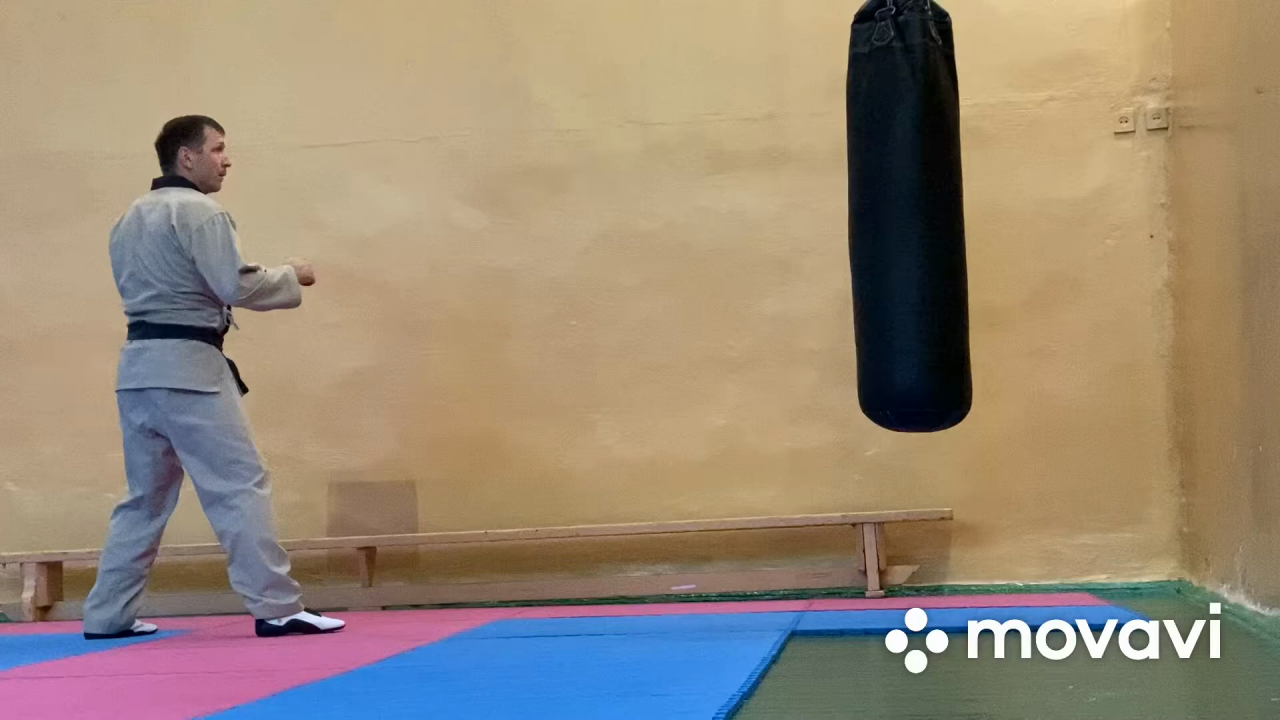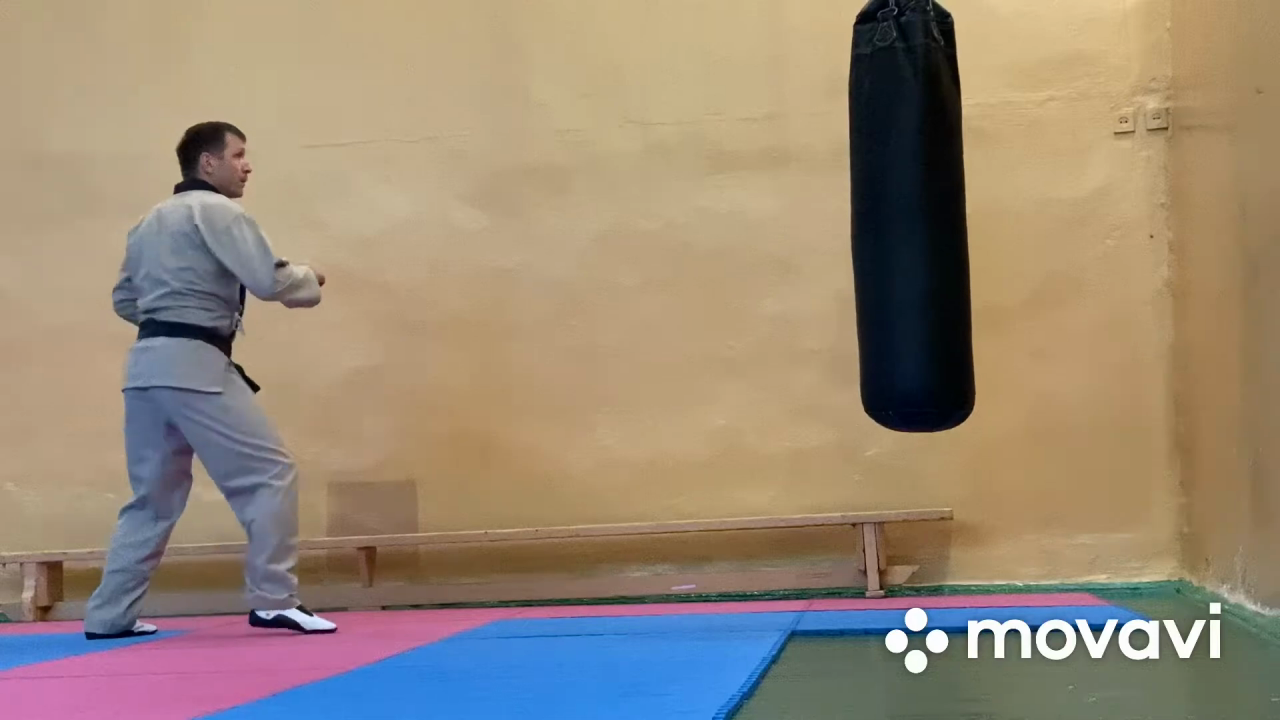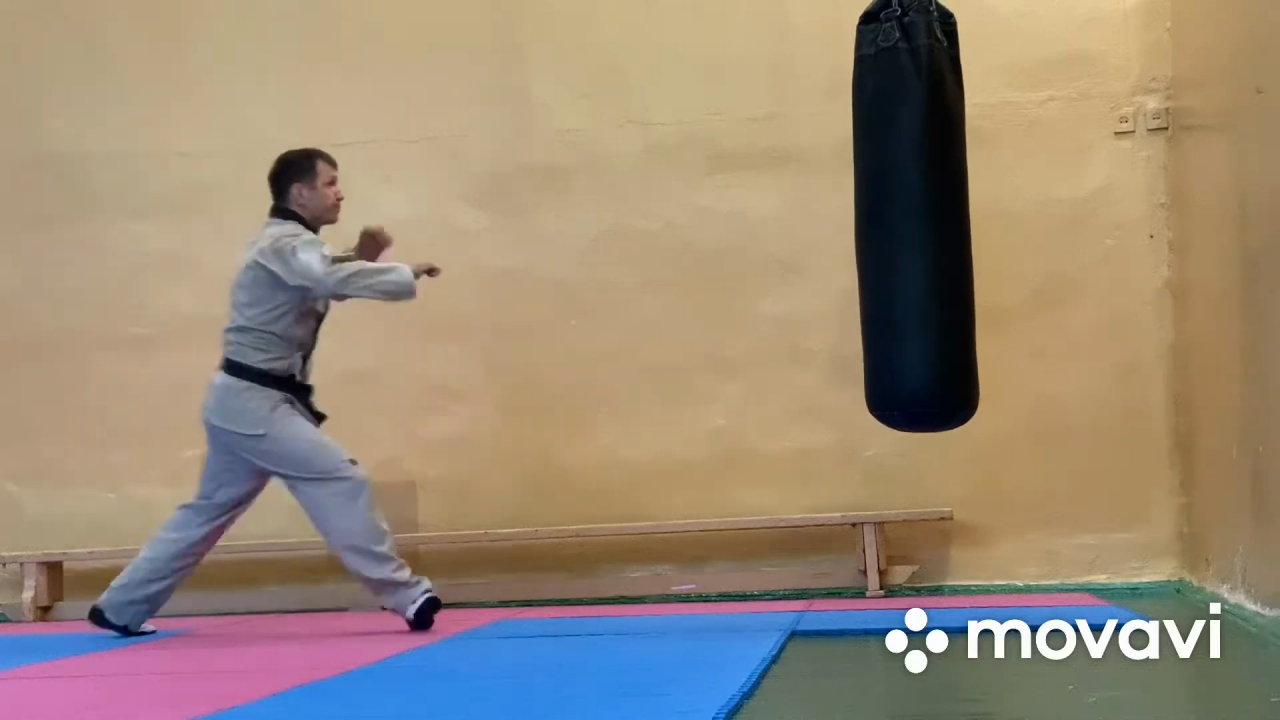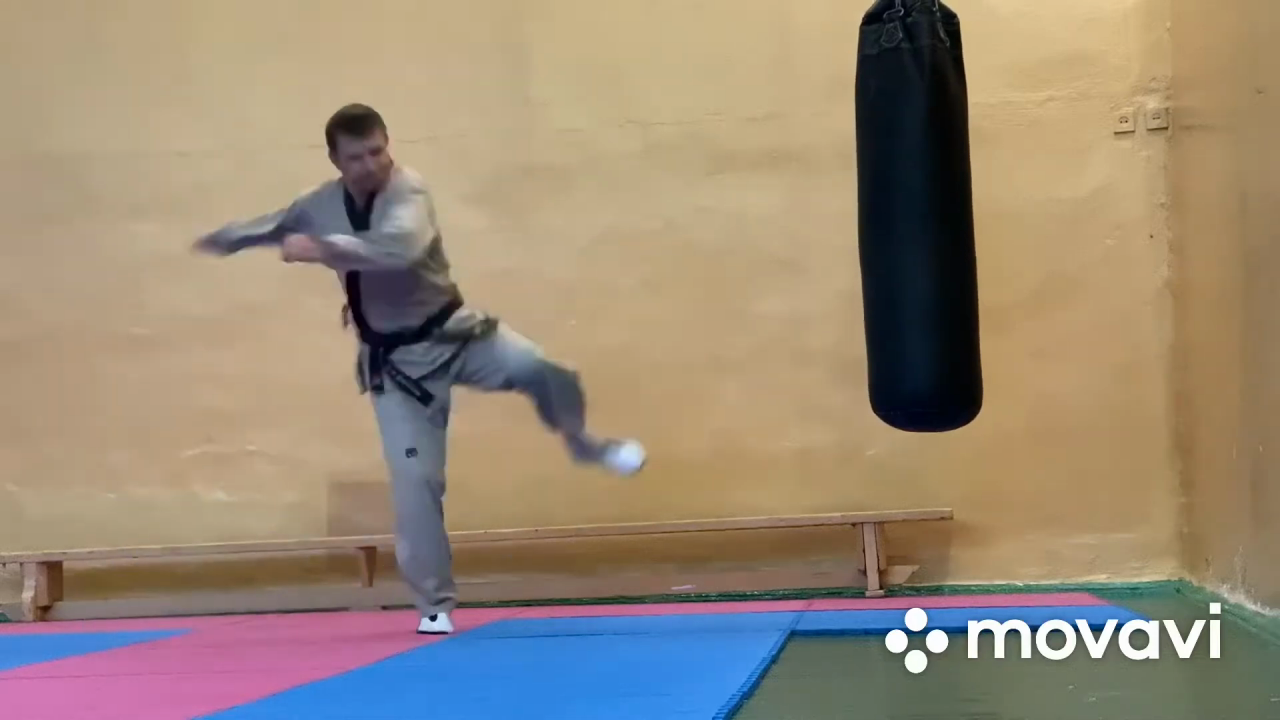
dt=0.3s
person 1, frame 1
left shoulder: (128, 218)
right shoulder: (197, 210)
right elbow: (235, 286)
right wrist: (293, 275)
left hip: (138, 363)
right hip: (187, 364)
left knee: (145, 496)
right knee: (239, 483)
left ankle: (108, 614)
right ankle: (276, 607)
person 1, frame 2
left shoulder: (149, 221)
right shoulder: (217, 211)
left elbow: (124, 301)
right elbow: (268, 281)
right wrist: (310, 278)
left hip: (146, 364)
right hip: (194, 365)
left knee: (153, 497)
right knee: (268, 472)
left ankle: (110, 615)
right ankle: (274, 601)
person 1, frame 3
left shoulder: (291, 241)
right shoulder: (289, 244)
left elbow: (317, 283)
right elbow: (332, 280)
left wrist: (360, 255)
right wrist: (405, 273)
left hip: (275, 399)
right hip: (249, 403)
left knee: (209, 512)
right knee: (342, 484)
left ankle: (121, 607)
right ankle: (404, 596)
person 1, frame 4
left shoulder: (407, 192)
right shoulder: (321, 204)
left elbow: (401, 248)
right elbow: (278, 224)
left wrist: (325, 247)
right wrist: (223, 238)
left hip: (454, 336)
right hip: (394, 362)
left knee: (542, 375)
right knee: (414, 482)
left ankle: (588, 445)
right ankle: (434, 602)
